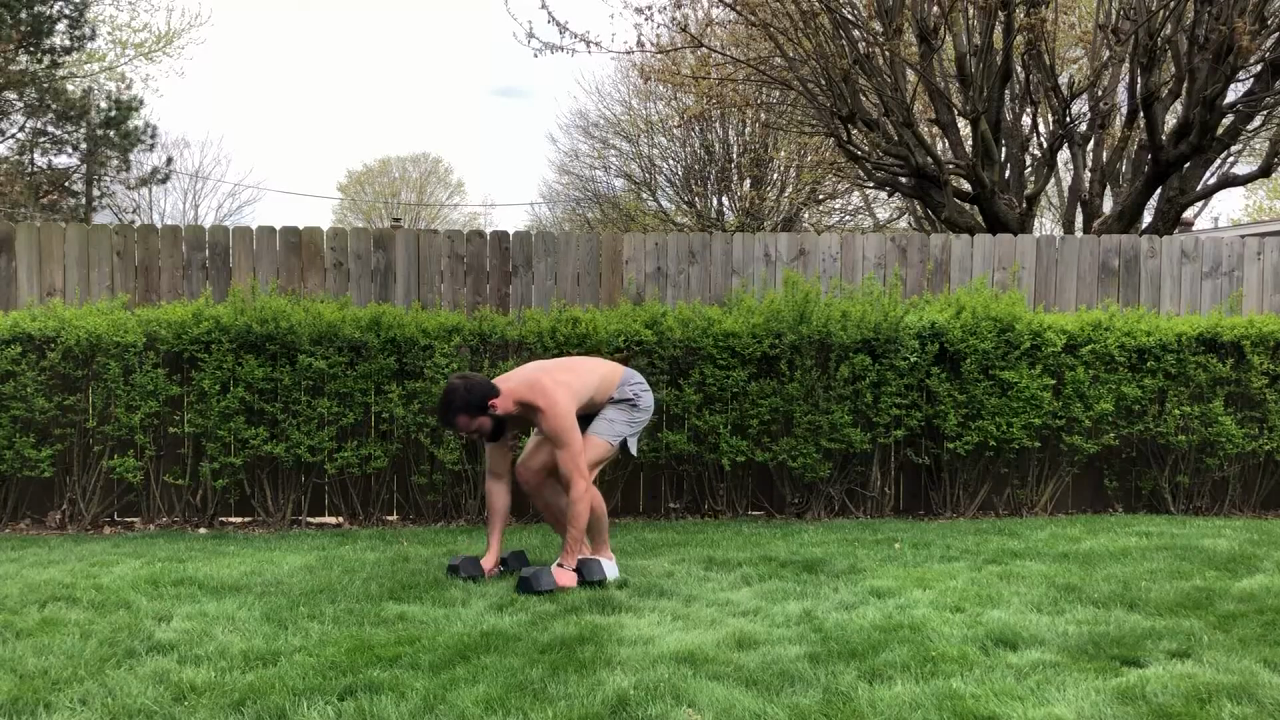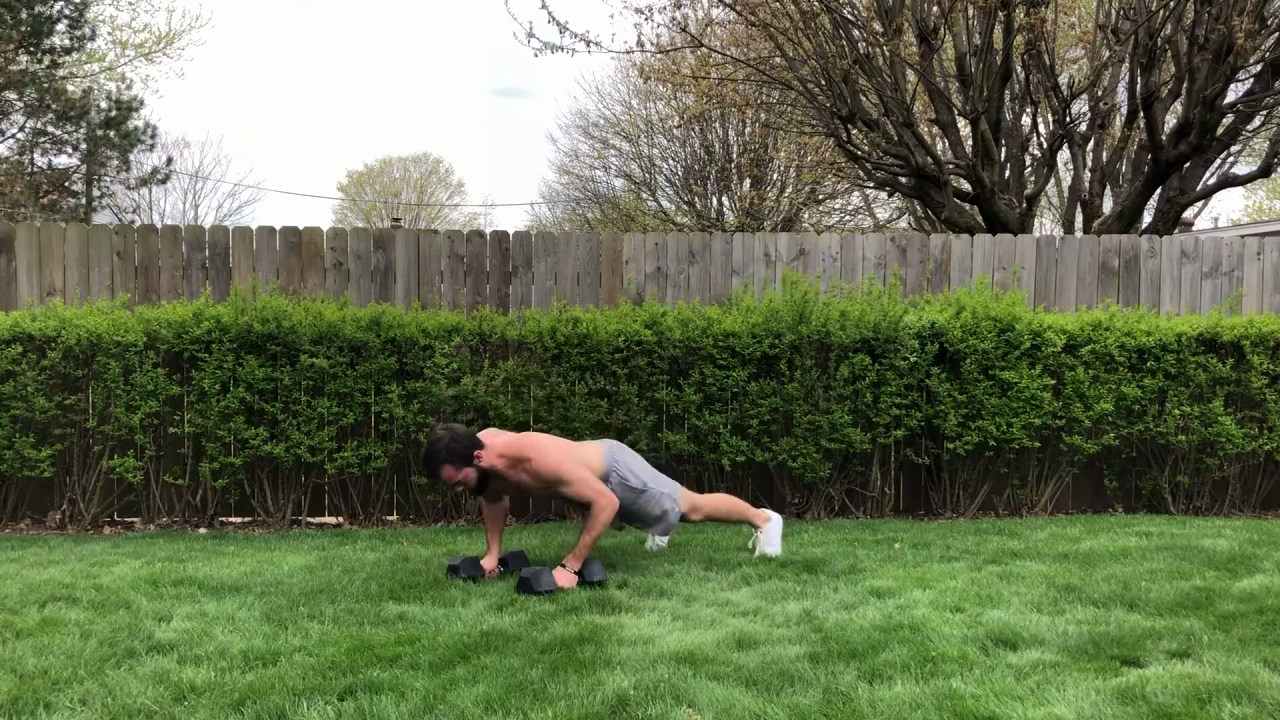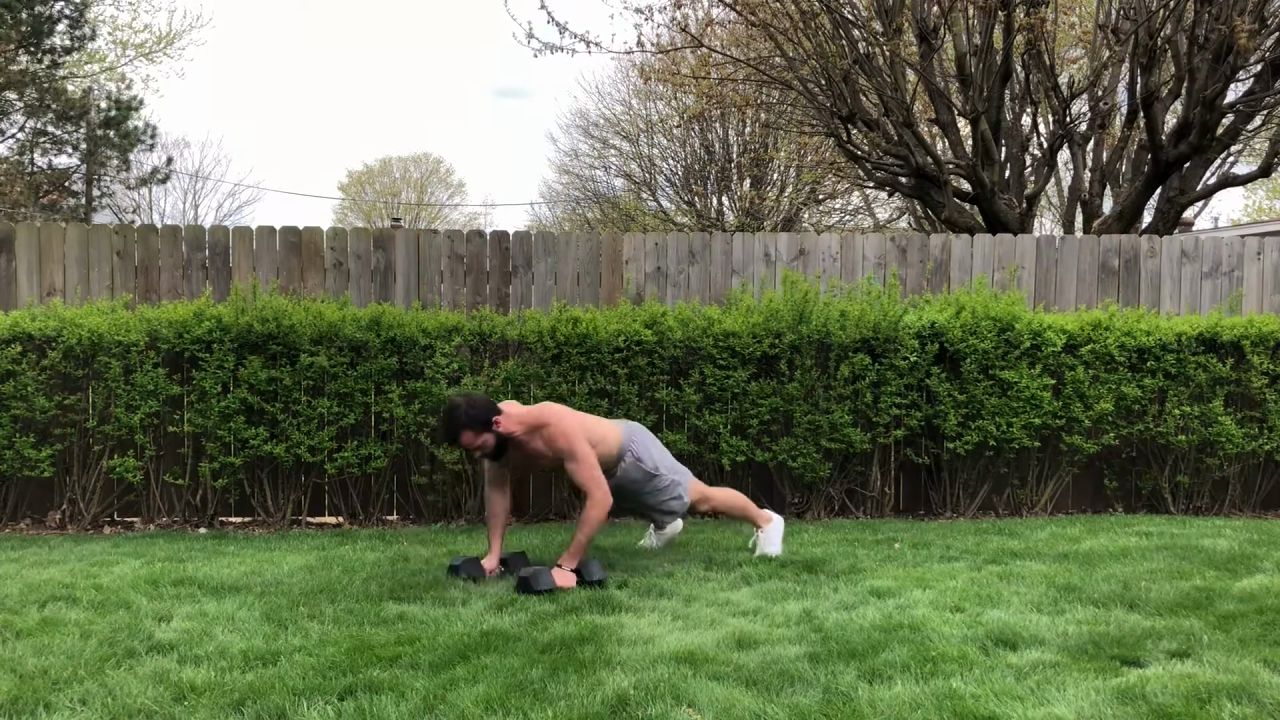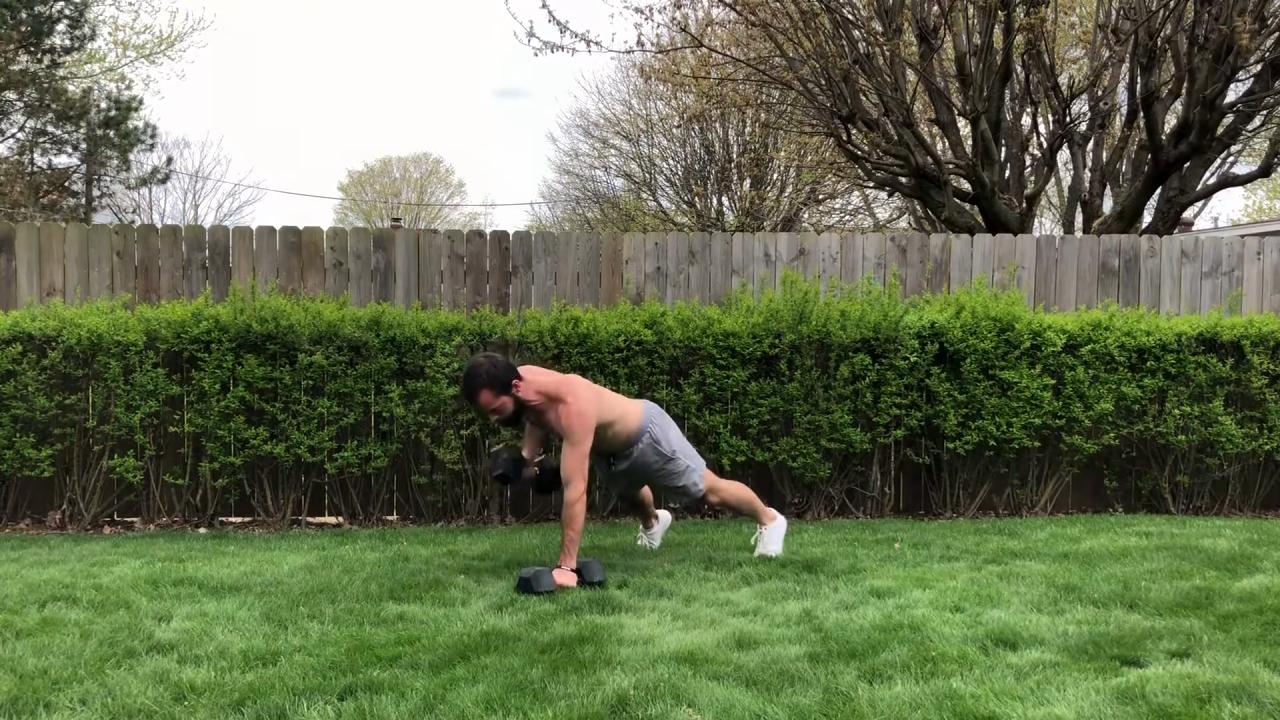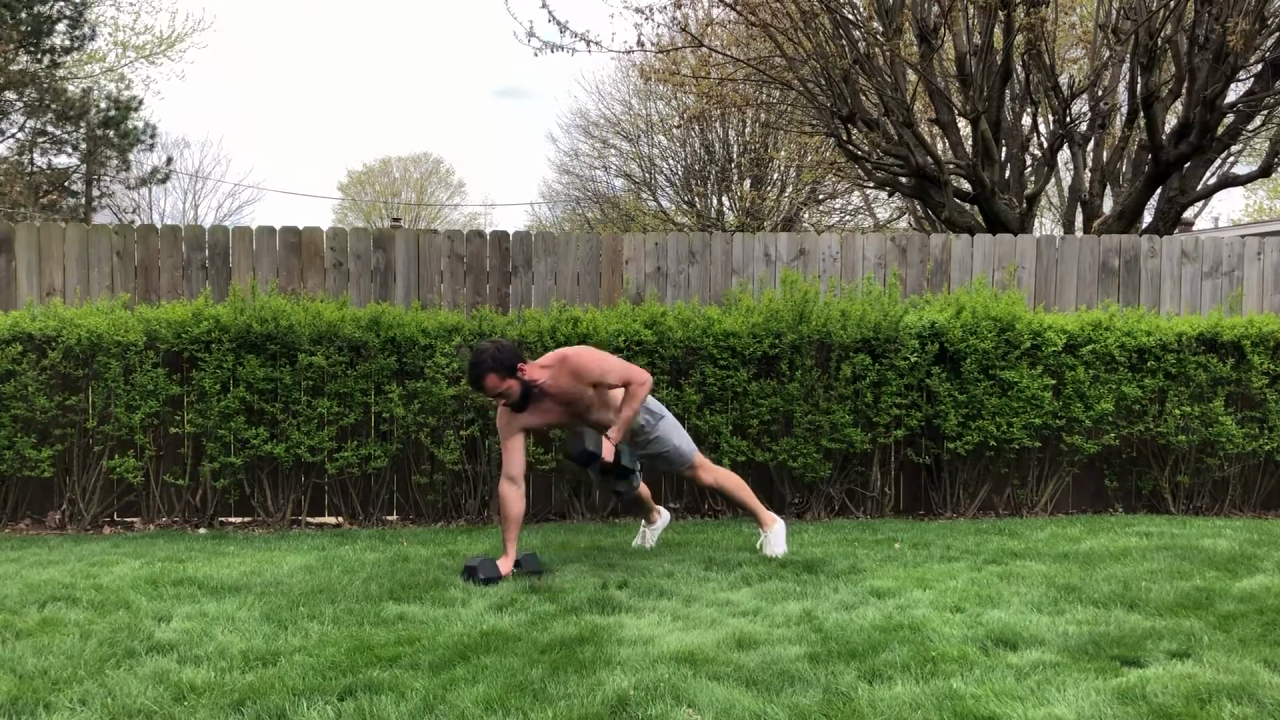
dt=1s
person 1, frame 1
left shoulder: (548, 405)
right shoulder: (492, 399)
left elbow: (579, 485)
right elbow: (497, 479)
left wrist: (566, 565)
right wrist: (493, 552)
left hip: (628, 393)
right hip: (587, 396)
left knee: (577, 472)
right knee: (527, 473)
left ankle: (603, 556)
right ankle: (582, 551)
person 1, frame 2
left shoulder: (537, 461)
right shoulder: (482, 448)
left elbow: (608, 503)
right elbow: (496, 493)
left wrist: (572, 565)
right wrist: (493, 549)
left hip: (614, 470)
right hip: (590, 462)
left knee: (694, 507)
left ankle: (763, 518)
right ankle: (661, 528)
person 1, frame 3
left shoulder: (556, 429)
right shoulder: (492, 429)
left elbow: (600, 499)
right elbow: (498, 491)
left wrist: (566, 565)
right wrist: (494, 553)
left hip: (631, 451)
right hip: (601, 457)
left knee: (700, 499)
right knee: (637, 505)
left ankle: (766, 522)
right ankle: (664, 524)
person 1, frame 4
left shoulder: (572, 404)
right shoulder: (520, 381)
left elbow: (575, 489)
left wrist: (567, 565)
right wrist: (528, 453)
left hip: (647, 433)
right hip: (609, 448)
left knee: (709, 490)
right knee: (630, 493)
left ankle: (768, 519)
right ankle: (653, 521)
person 1, frame 5
left shoulder: (575, 362)
right shoulder: (511, 415)
left elbow: (641, 379)
right elbow: (511, 482)
left wrist: (612, 437)
right wrist: (508, 555)
left hip: (636, 413)
right hip: (589, 433)
left knee: (702, 472)
left ankle: (768, 521)
right ankle: (654, 518)
